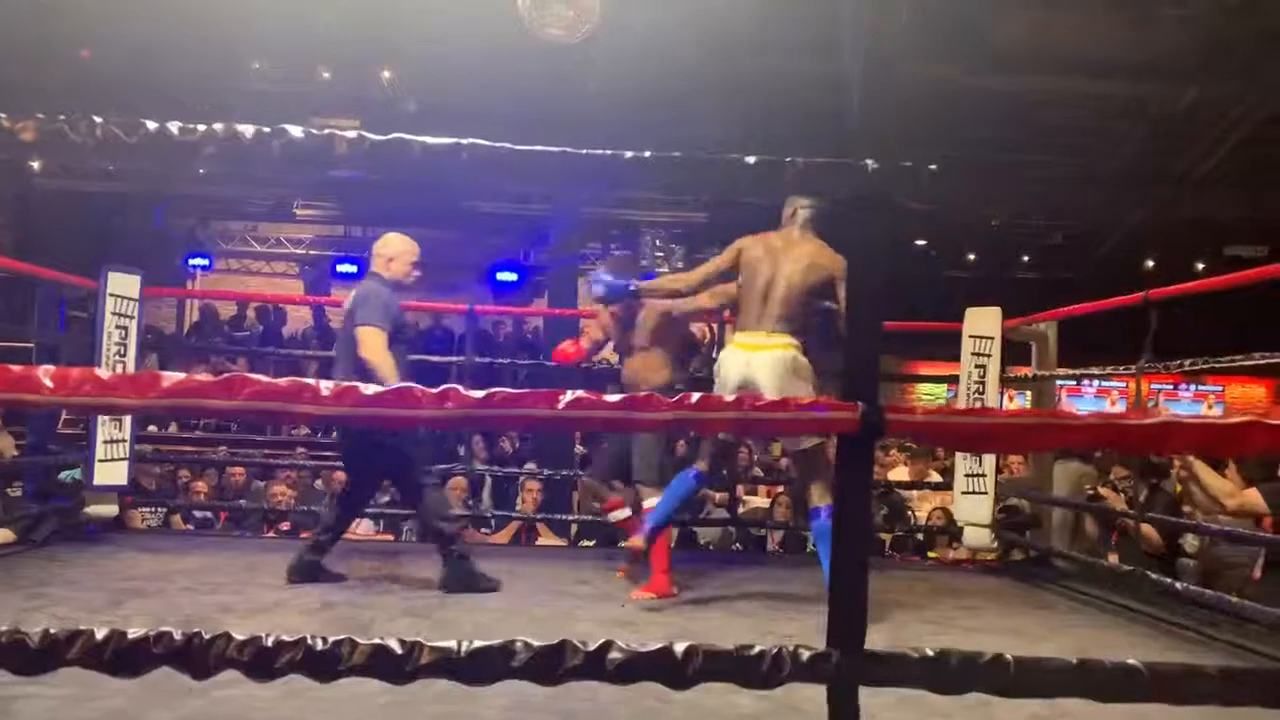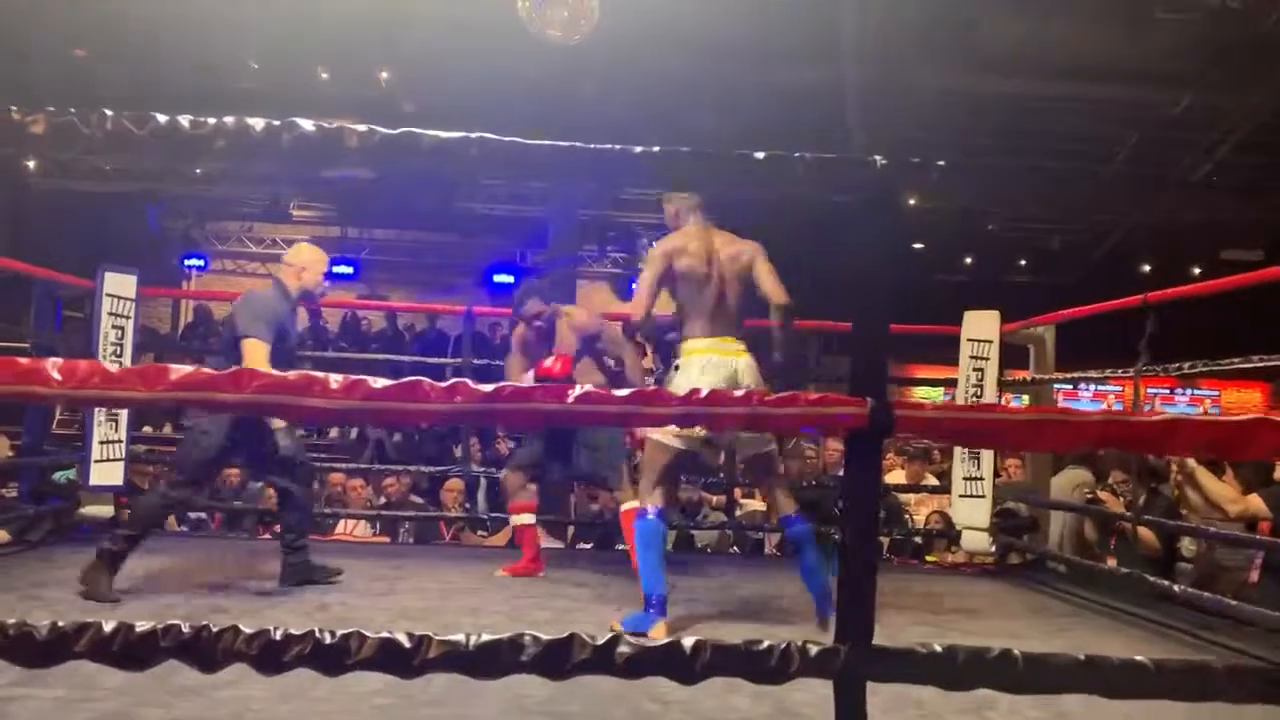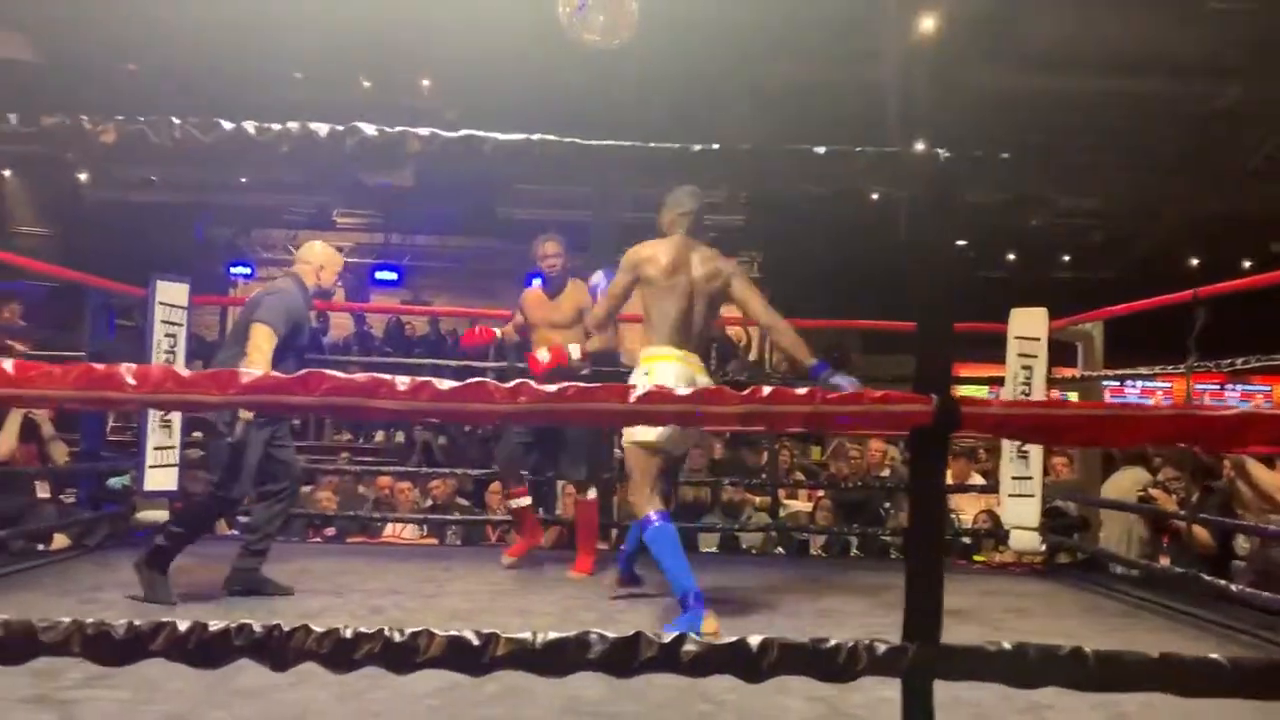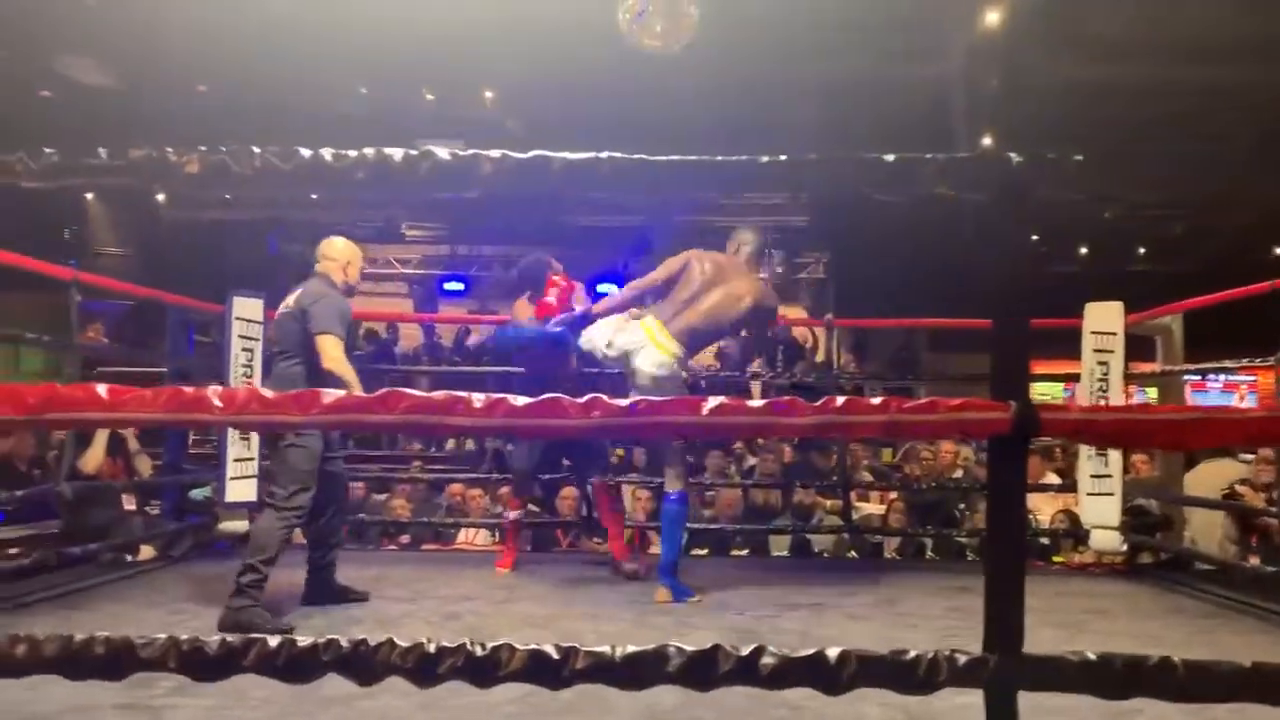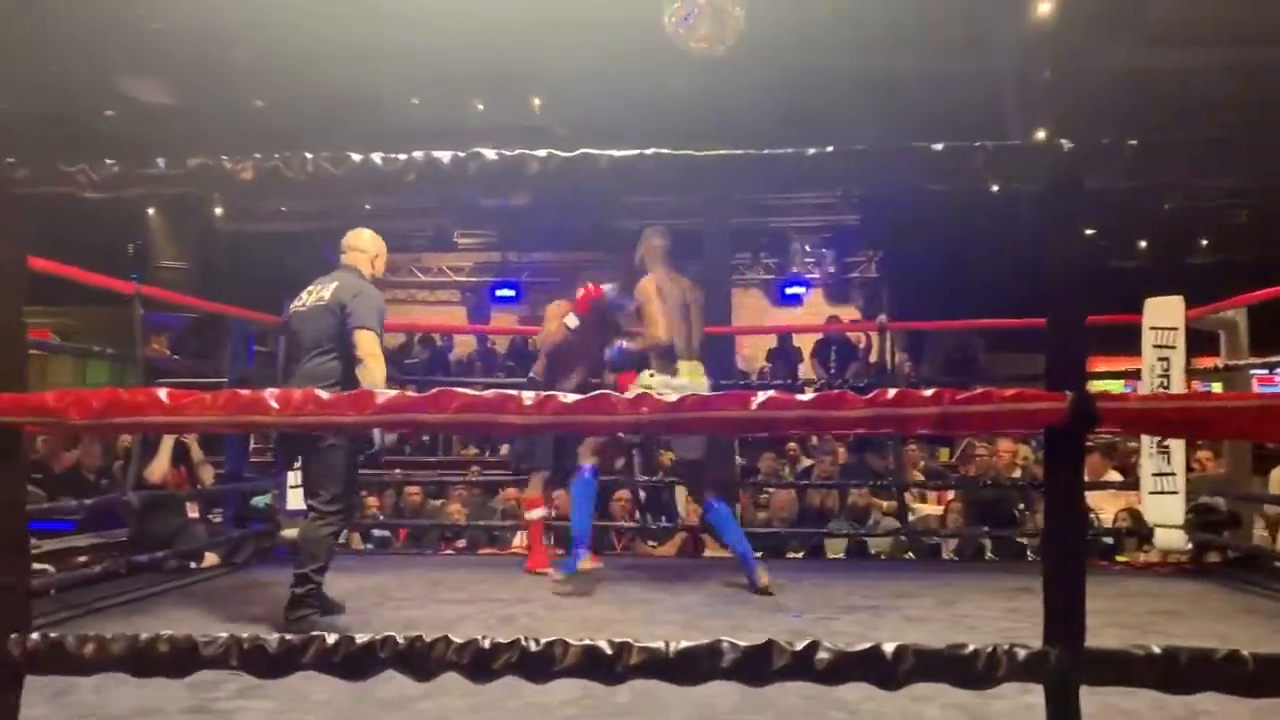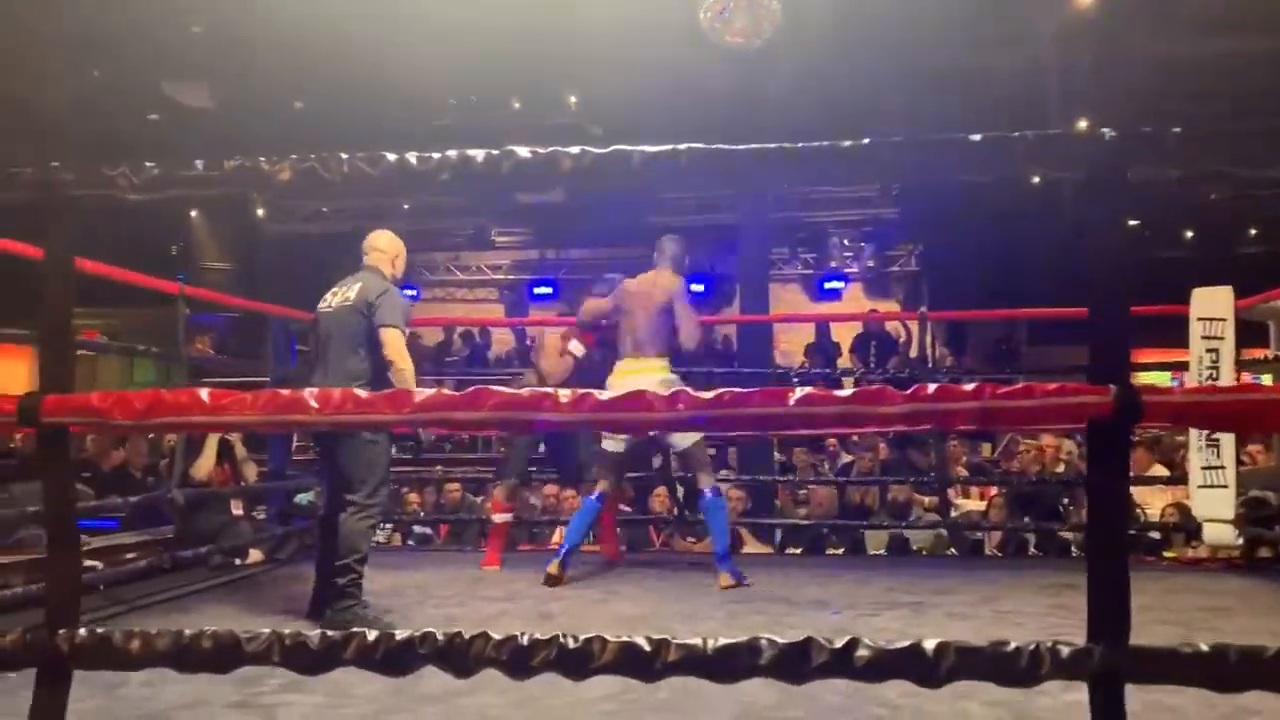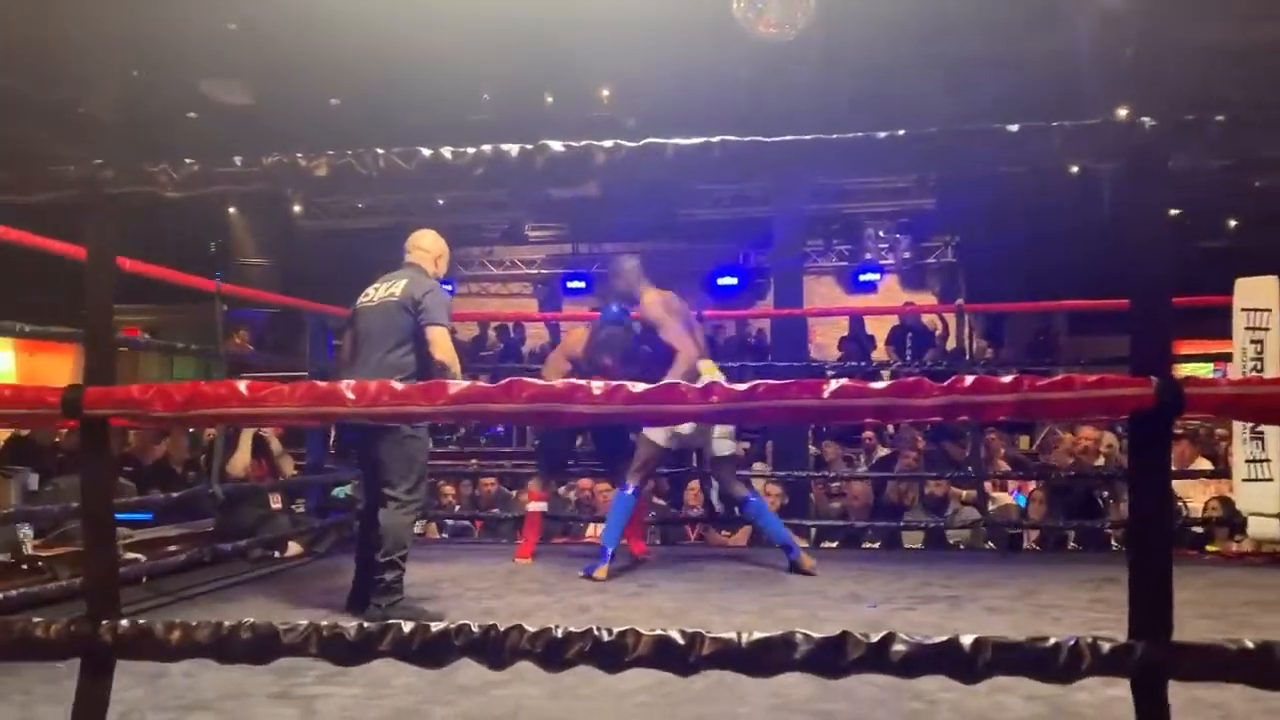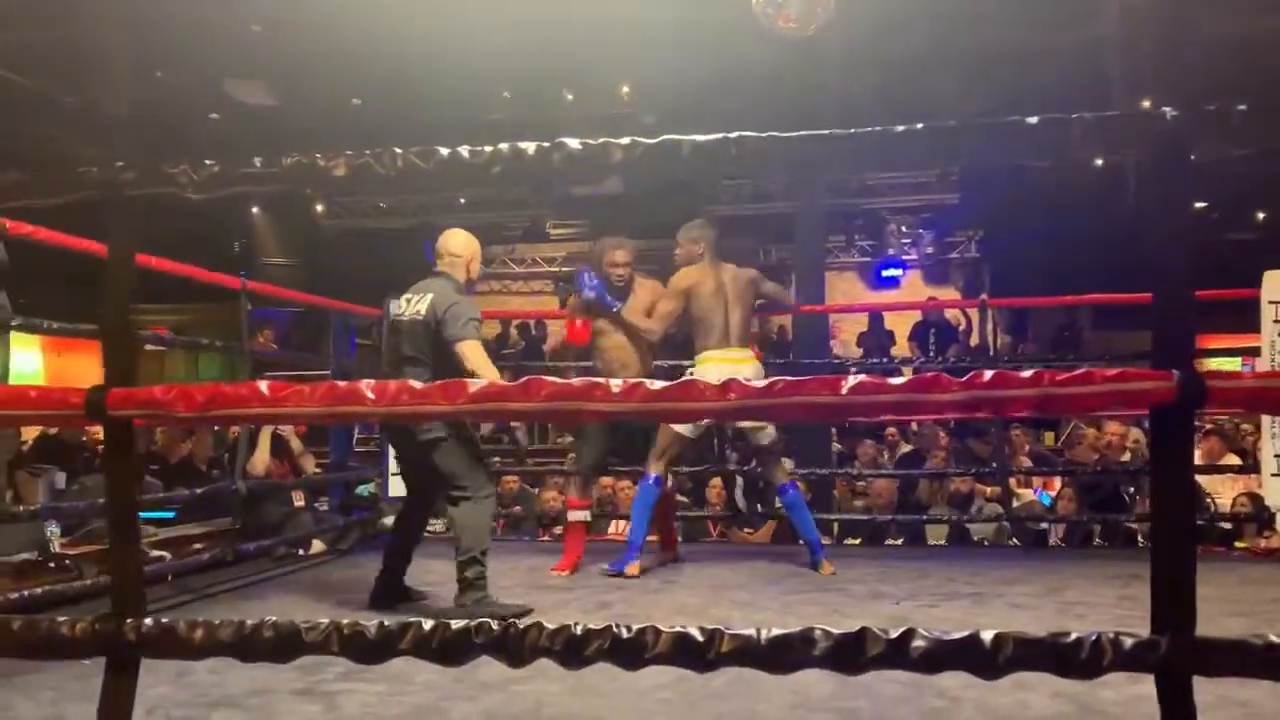
dt=0.4s
person 1, frame 1
left shoulder: (366, 296)
right shoulder: (376, 297)
right elbow: (373, 351)
left knee: (360, 488)
right knee: (420, 487)
left ankle: (310, 560)
right ankle: (457, 568)
person 1, frame 2
left shoulder: (283, 306)
right shoulder: (263, 303)
right elbow: (255, 365)
left wrist: (278, 420)
right wrist: (279, 425)
left hip: (249, 411)
right hip: (220, 410)
left knee: (297, 475)
right knee: (178, 489)
left ankle: (297, 564)
right ankle: (105, 563)
person 1, frame 3
left shoulder: (295, 300)
right shoulder: (285, 297)
right elbow: (257, 352)
right wrist: (246, 412)
right hip: (239, 403)
left knee: (284, 479)
right knee: (229, 489)
left ankle: (246, 571)
right ankle: (155, 561)
person 1, frame 4
left shoulder: (305, 295)
right shoulder: (328, 300)
right elbow: (332, 361)
left knee: (332, 493)
right knee: (287, 505)
left ankle: (321, 581)
right ankle: (243, 602)
person 1, frame 5
left shoulder: (309, 293)
right shoulder: (362, 293)
left elbow: (290, 357)
right elbow: (367, 355)
left knee: (330, 503)
right knee: (329, 508)
left ankle: (311, 594)
right ankle: (302, 609)
person 1, frame 6
left shoulder: (333, 294)
right shoulder: (385, 293)
right elbow: (394, 354)
left knee: (338, 503)
right knee: (365, 503)
left ankle: (325, 596)
right ankle: (345, 603)
person 1, frame 7
left shoulder: (371, 291)
right shoulder: (429, 290)
left elbow: (346, 352)
right elbow: (441, 355)
left knee: (376, 498)
right knee: (402, 499)
left ankle: (364, 590)
right ankle: (386, 599)
person 1, frame 8
left shoulder: (408, 298)
right shoulder: (455, 302)
left elbow: (392, 358)
right elbow: (475, 364)
right hip: (434, 416)
left knee: (418, 498)
right knee: (476, 494)
left ankle: (388, 584)
right ankle: (472, 596)
person 2, frame 1
left shoulder: (750, 244)
right shoulder: (834, 262)
left elbow: (689, 284)
left wrist: (626, 288)
left hip: (736, 358)
right hip: (781, 361)
left knee: (707, 462)
right knee: (819, 484)
left ankle: (645, 532)
person 2, frame 2
left shoulder: (667, 248)
right shoulder: (748, 248)
left elbow: (637, 318)
right elbow: (779, 300)
right wrist: (775, 353)
left hip: (696, 366)
right hip: (741, 364)
left knee: (651, 489)
right knee: (777, 493)
left ankle: (653, 613)
right ankle: (827, 607)
person 2, frame 3
left shoulder: (642, 254)
right shoulder: (724, 267)
left elbow: (599, 320)
right elbow: (771, 323)
left wrist: (600, 295)
right wrist: (821, 371)
left hip: (658, 371)
right hip: (695, 378)
left knee: (645, 498)
right knee: (649, 482)
left ankle: (696, 611)
right ankle: (626, 565)
person 2, frame 4
left shoulder: (697, 258)
right shoulder: (764, 300)
left elbow: (637, 288)
right elbow: (751, 354)
left wrist: (580, 315)
left hip: (631, 334)
right hip: (663, 364)
left knee: (580, 329)
right knee: (675, 475)
right ankle: (668, 581)
person 2, frame 5
left shoulder: (648, 284)
right shoulder: (692, 291)
left elbow: (662, 338)
left wrist: (625, 349)
left hip: (661, 383)
right hip: (696, 386)
right knee: (702, 487)
right ankle: (752, 568)
person 2, frame 6
left shoulder: (628, 286)
right shoulder: (677, 286)
left elbow: (587, 314)
right elbow: (689, 343)
left hip: (621, 384)
right hip: (659, 382)
left knee: (604, 484)
right knee: (705, 477)
left ankle: (559, 559)
right ankle: (725, 567)
person 2, frame 7
left shoulder: (648, 305)
right shoulder: (670, 299)
left elbow: (688, 352)
left hip: (687, 386)
right hip: (714, 385)
left knee: (635, 479)
right knee: (731, 483)
left ankle: (604, 561)
right ankle: (796, 553)
person 2, frame 8
left shoulder: (684, 278)
right shoulder: (747, 277)
left elbow: (654, 331)
right elbow: (788, 303)
left wrist: (610, 305)
left hip: (709, 374)
right hip: (748, 373)
left knee: (656, 463)
right knee: (775, 471)
left ankle: (632, 557)
right ankle: (818, 556)
person 3, frame 1
left shoulder: (659, 309)
right shoulder: (608, 316)
right elbow: (588, 345)
right wrist: (574, 350)
left knee: (647, 484)
right knee: (595, 479)
left ankle: (662, 578)
person 3, frame 2
left shoulder: (583, 321)
right shoulder: (522, 336)
left elbow: (626, 354)
right elbow: (513, 378)
right wrist: (540, 375)
left knee: (621, 486)
right knee: (514, 477)
right ankle: (530, 560)
person 3, frame 3
left shoulder: (584, 294)
right shoulder: (528, 297)
left elbow: (606, 339)
right elbow: (516, 331)
left wrist: (567, 353)
right wrist: (491, 335)
left knee: (580, 477)
right knee: (508, 461)
left ankle: (586, 554)
right ankle: (526, 533)
person 3, frame 4
left shoulder: (575, 293)
right shoulder: (522, 310)
right wrist: (552, 305)
left hip: (572, 391)
right hip: (538, 396)
left knee: (598, 469)
right knee: (520, 473)
left ankle: (620, 550)
right ankle: (509, 549)
person 3, frame 5
left shoulder: (605, 326)
right shoulder: (559, 309)
left elbow: (604, 371)
right elbow: (548, 346)
right wrist: (577, 314)
right hip: (543, 394)
left knee: (583, 474)
right knee: (540, 474)
left ankle: (582, 548)
right ankle: (536, 553)
person 3, frame 6
left shoulder: (596, 352)
right shoulder: (553, 339)
left elbow: (601, 385)
right elbow: (552, 376)
right wrist: (579, 345)
right knee: (510, 480)
left ankle: (610, 546)
right ankle: (494, 549)
person 3, frame 7
left shoulder: (626, 356)
right shoulder: (576, 341)
right elbow: (550, 376)
left knee: (626, 472)
right knee: (546, 472)
left ankle: (637, 541)
right ankle: (528, 542)
person 3, frame 8
left shoulder: (651, 291)
right shoulder: (583, 301)
right elbow: (568, 341)
right wrist: (572, 337)
right knee: (582, 473)
left ankle: (668, 543)
right ankle: (572, 551)
